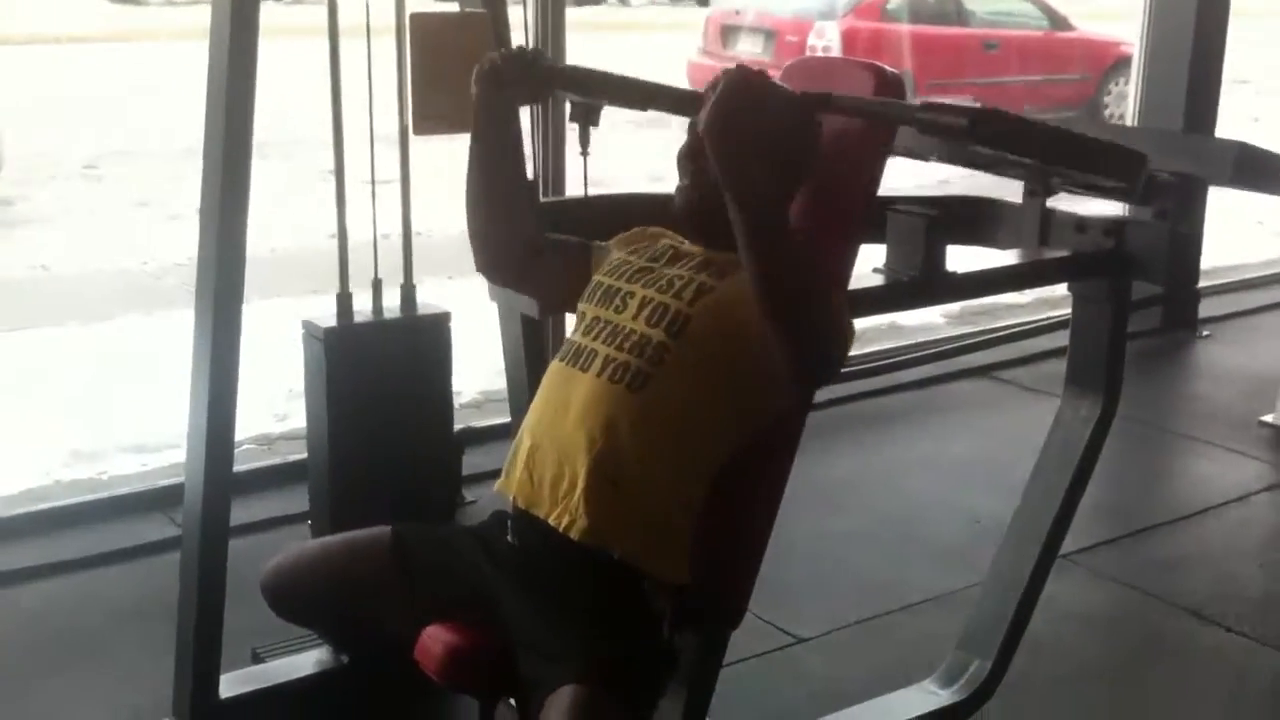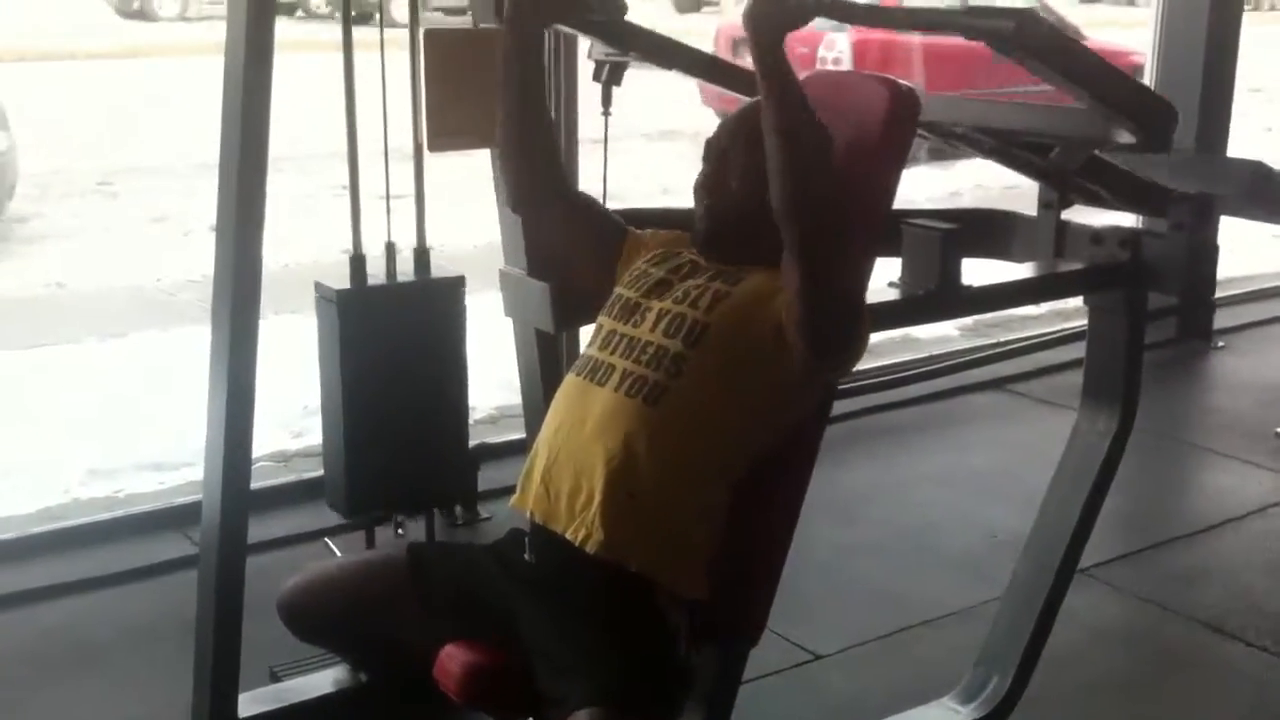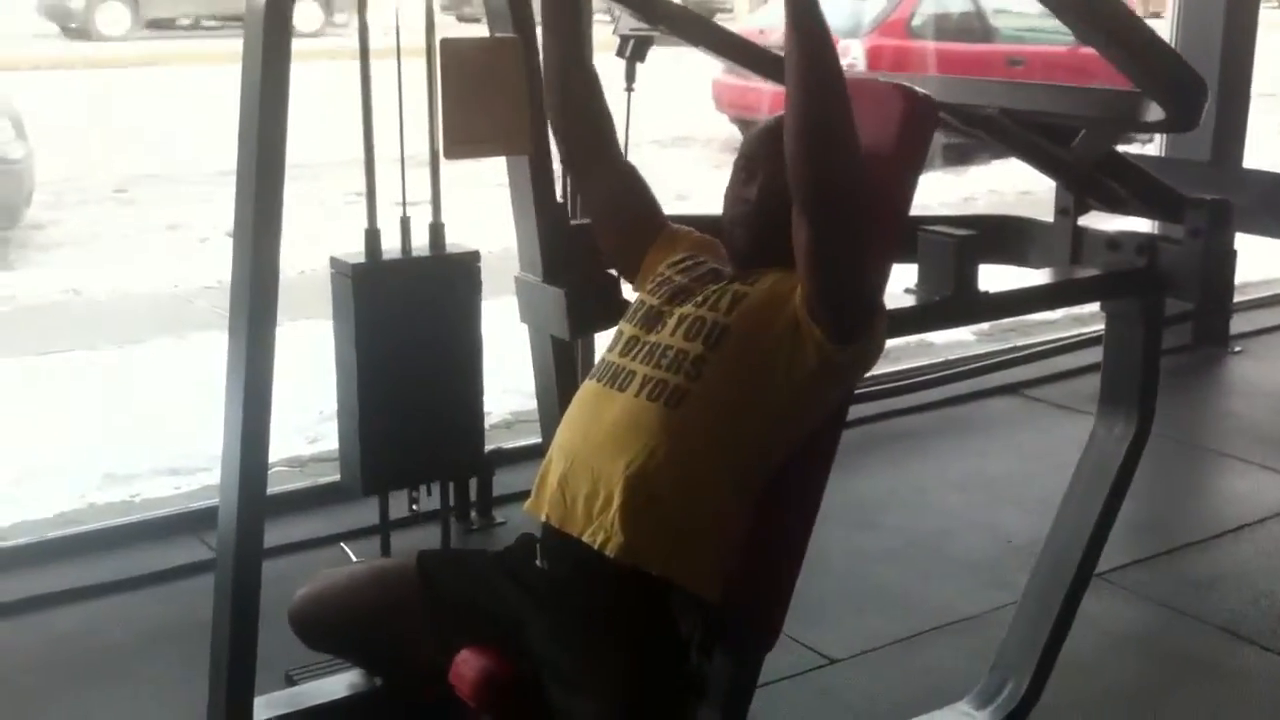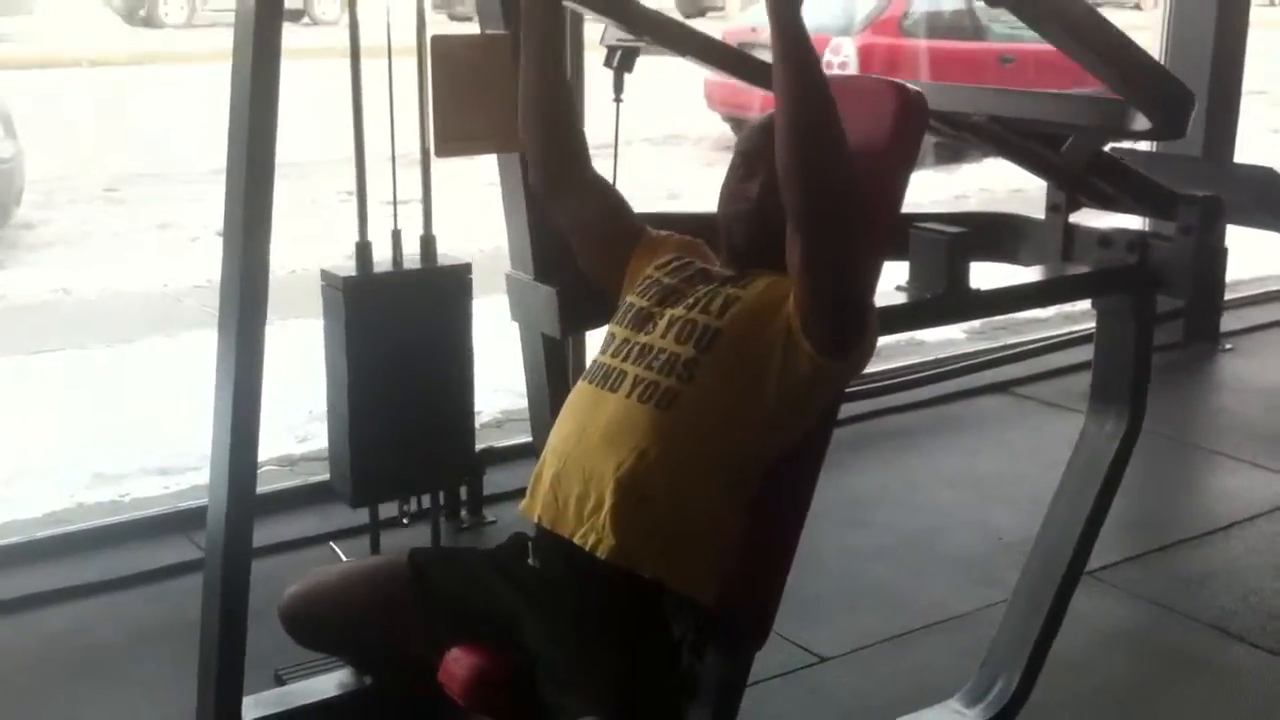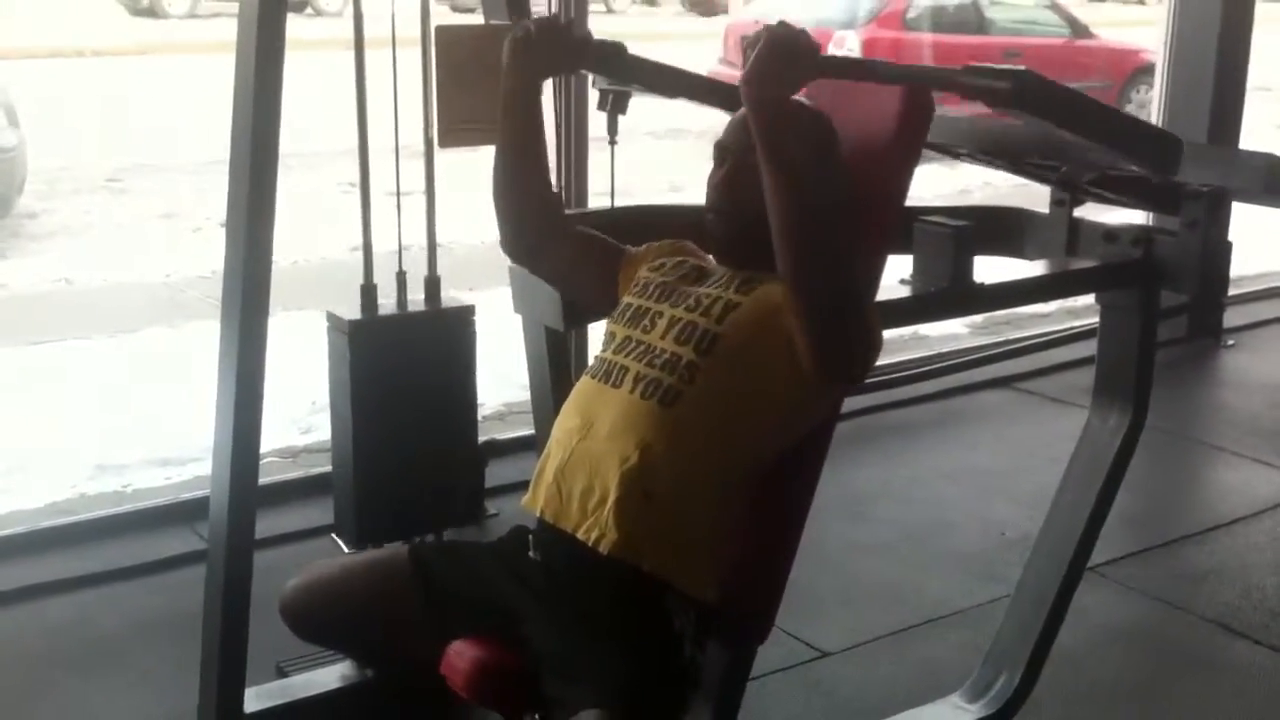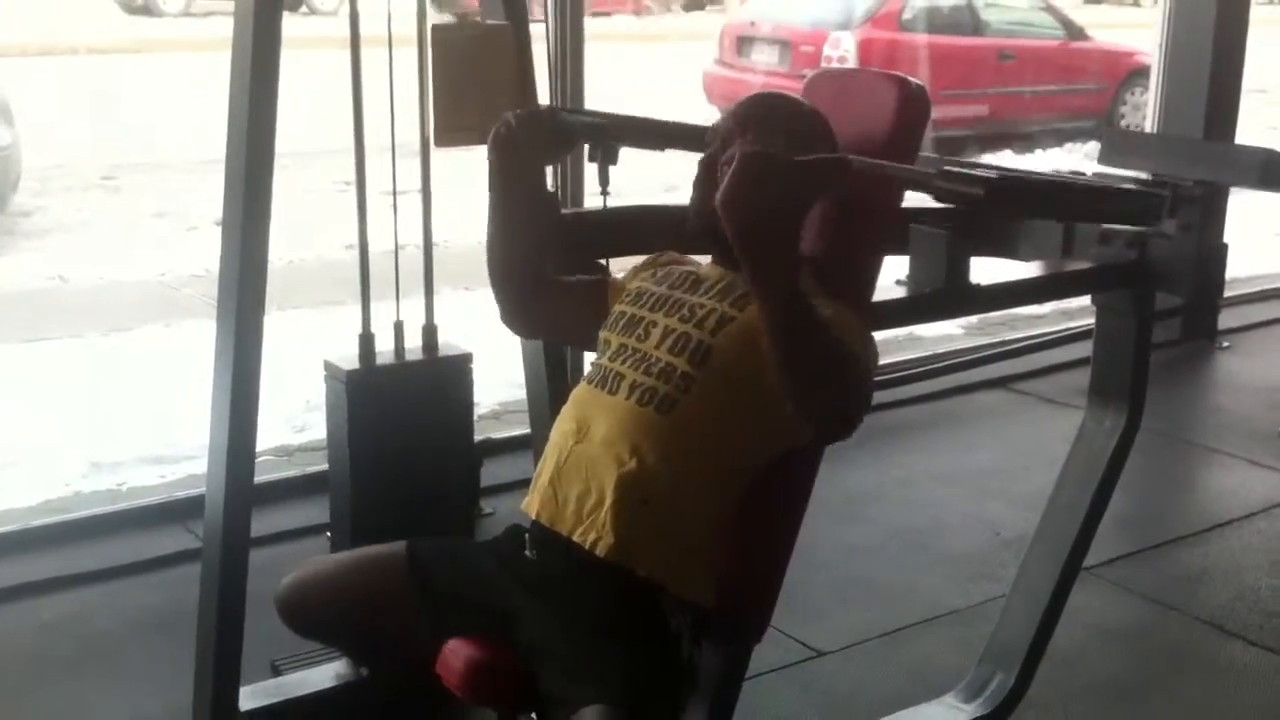
dt=0.4s
person 1, frame 1
left shoulder: (773, 285)
right shoulder: (638, 248)
left elbow: (809, 361)
right elbow: (508, 257)
left wrist: (733, 163)
right wrist: (495, 114)
left hip: (617, 584)
right hip: (511, 538)
right knee: (292, 584)
person 1, frame 2
left shoulder: (791, 308)
right shoulder: (653, 258)
left elbow: (818, 239)
right elbow: (539, 197)
left hip: (632, 600)
right hip: (527, 553)
right knee: (307, 604)
person 1, frame 3
left shoulder: (819, 317)
right shoulder: (677, 261)
left elbow: (822, 188)
right elbow: (588, 154)
left hip: (647, 603)
right hip: (541, 559)
right knee: (318, 611)
person 1, frame 4
left shoulder: (811, 322)
right shoulder: (664, 266)
left elbow: (822, 211)
right elbow: (561, 174)
left hip: (638, 606)
right hip: (533, 558)
right knee: (309, 608)
person 1, frame 5
left shoulder: (800, 317)
right shoulder: (664, 266)
left elbow: (831, 312)
right elbow: (532, 235)
left wrist: (770, 110)
right wrist: (523, 81)
left hip: (641, 601)
right hip: (535, 552)
right knee: (309, 602)
person 1, frame 6
left shoulder: (811, 315)
right shoulder: (659, 274)
left elbow: (832, 414)
right elbow: (526, 304)
left wrist: (751, 235)
right wrist: (514, 170)
left hip: (638, 601)
right hip: (531, 550)
right knee: (307, 597)
